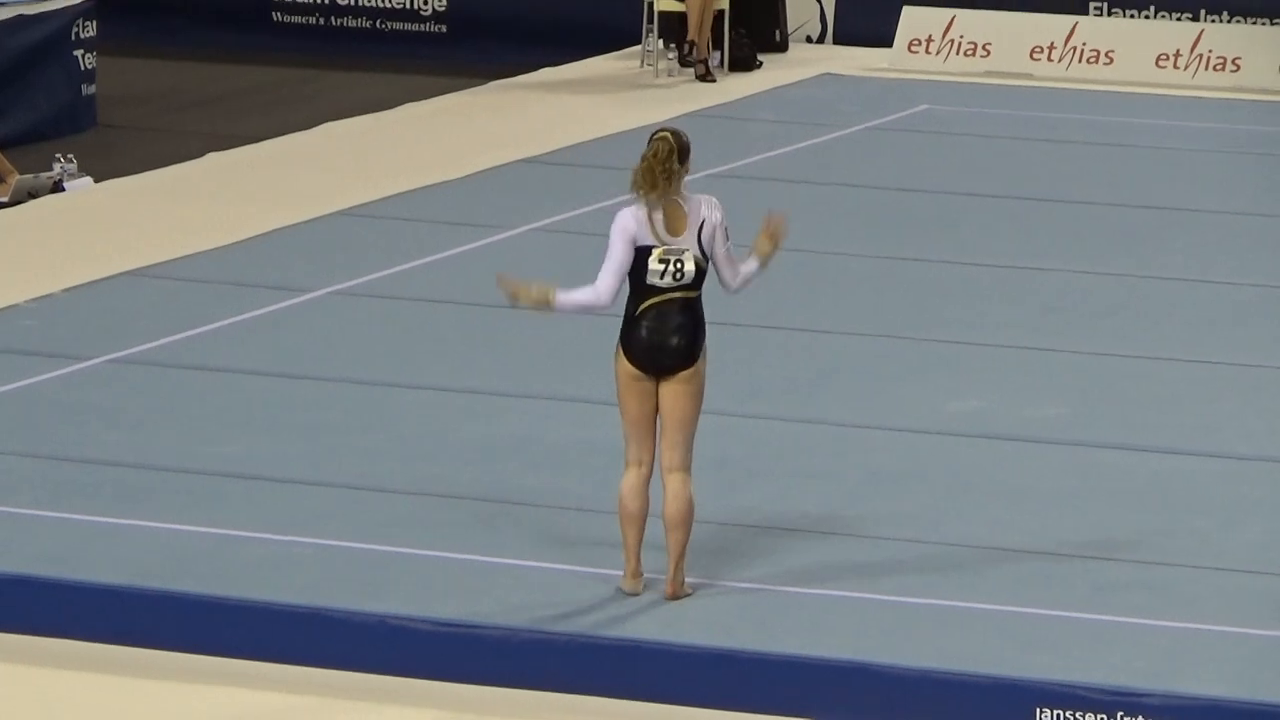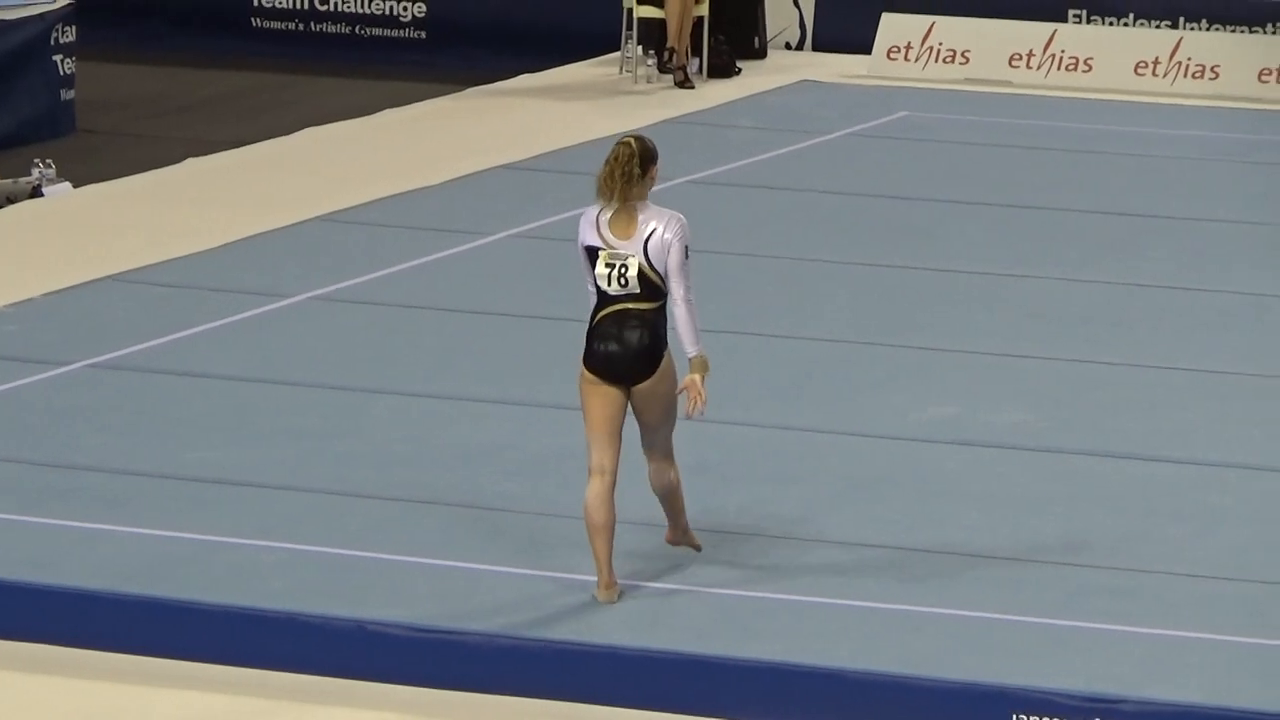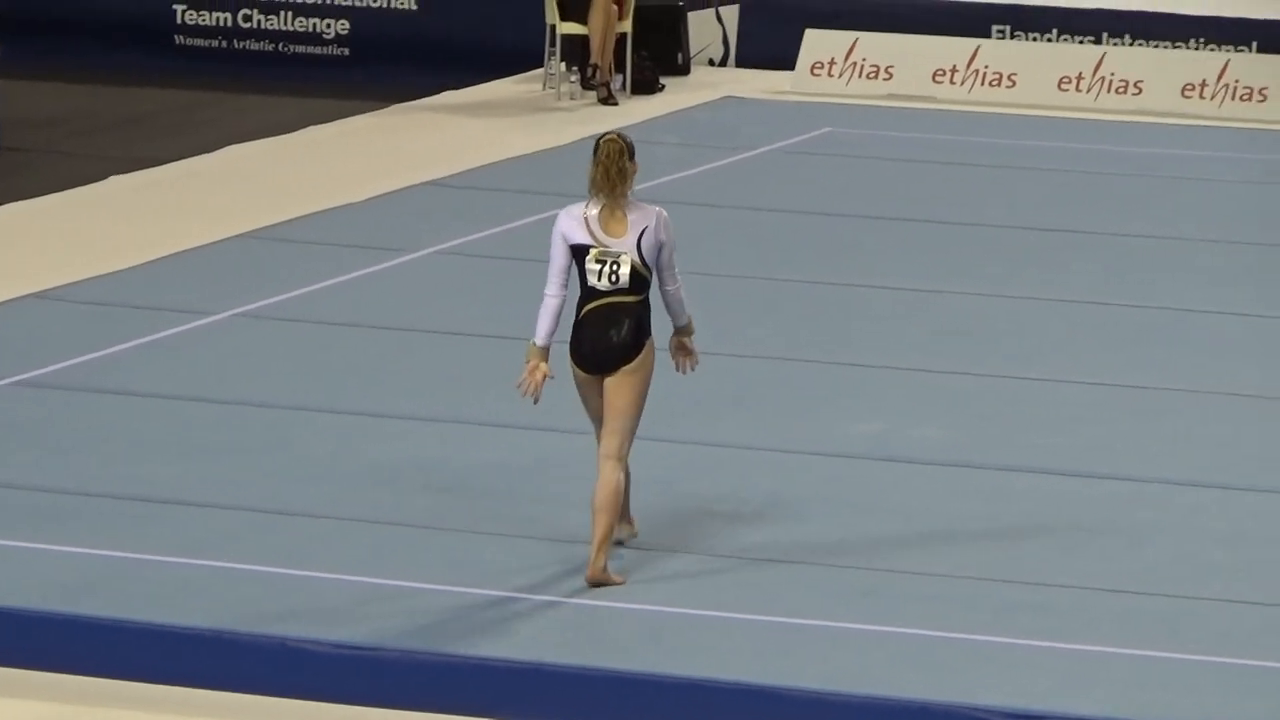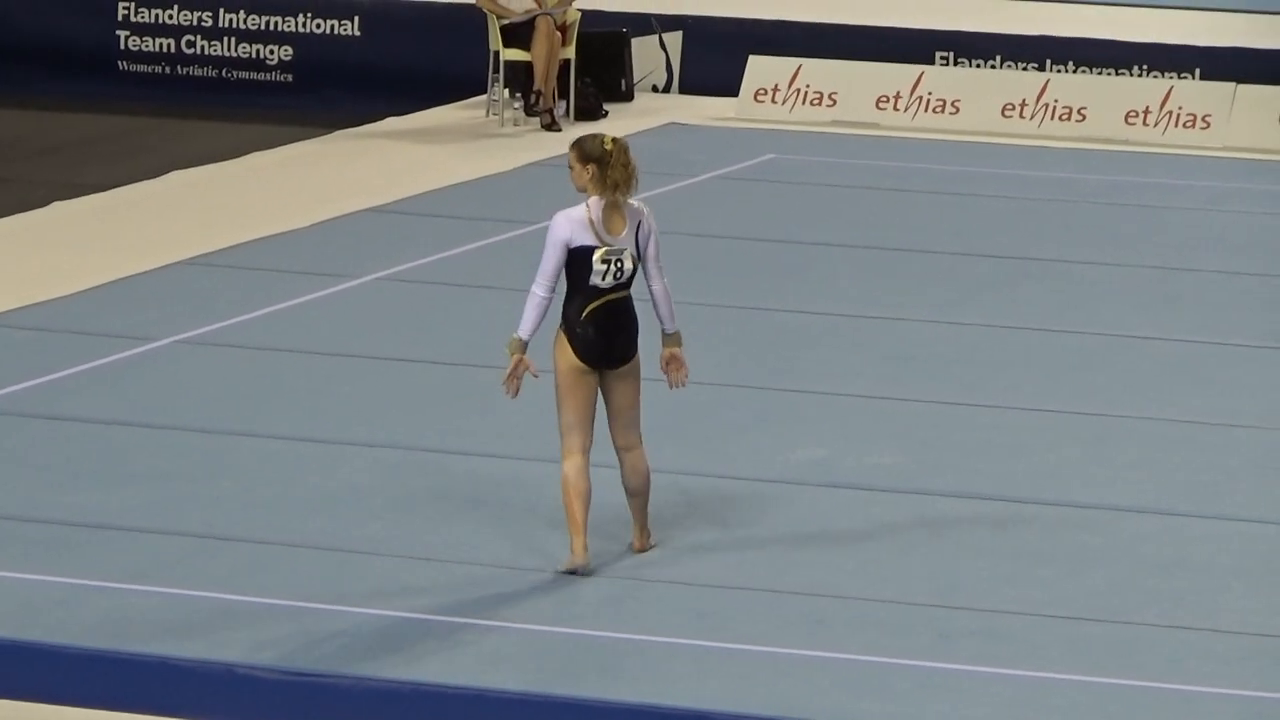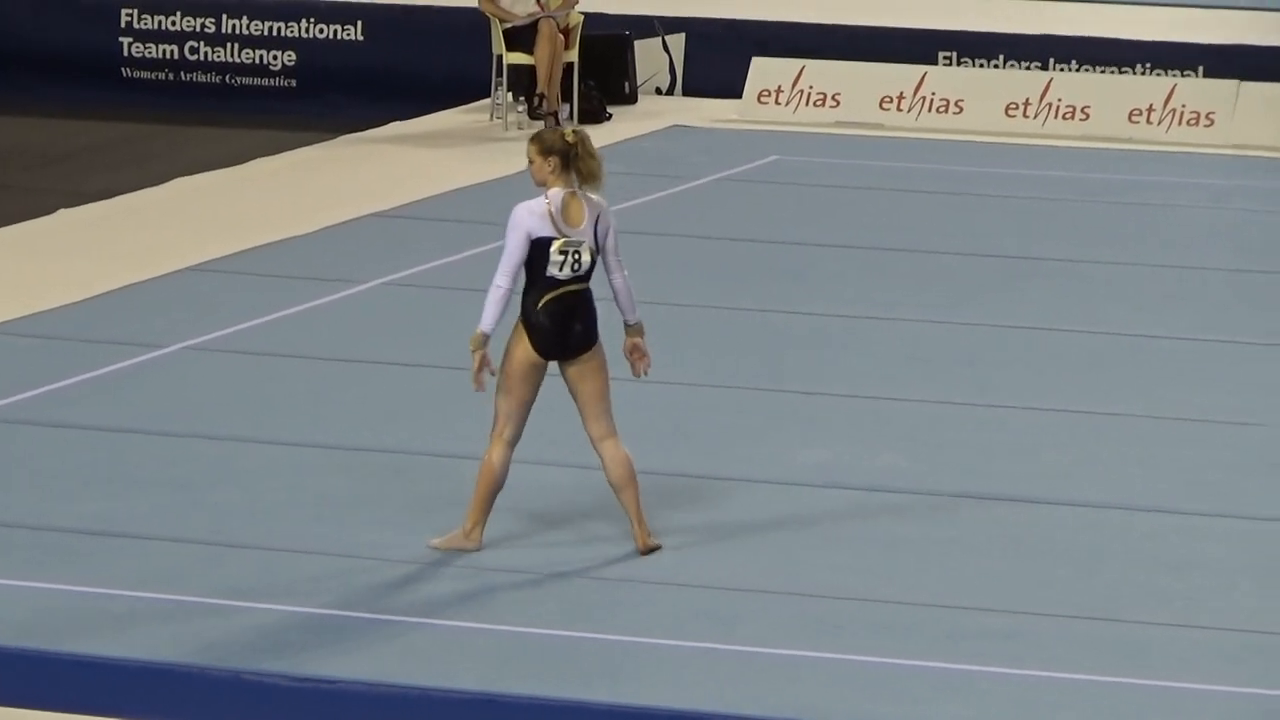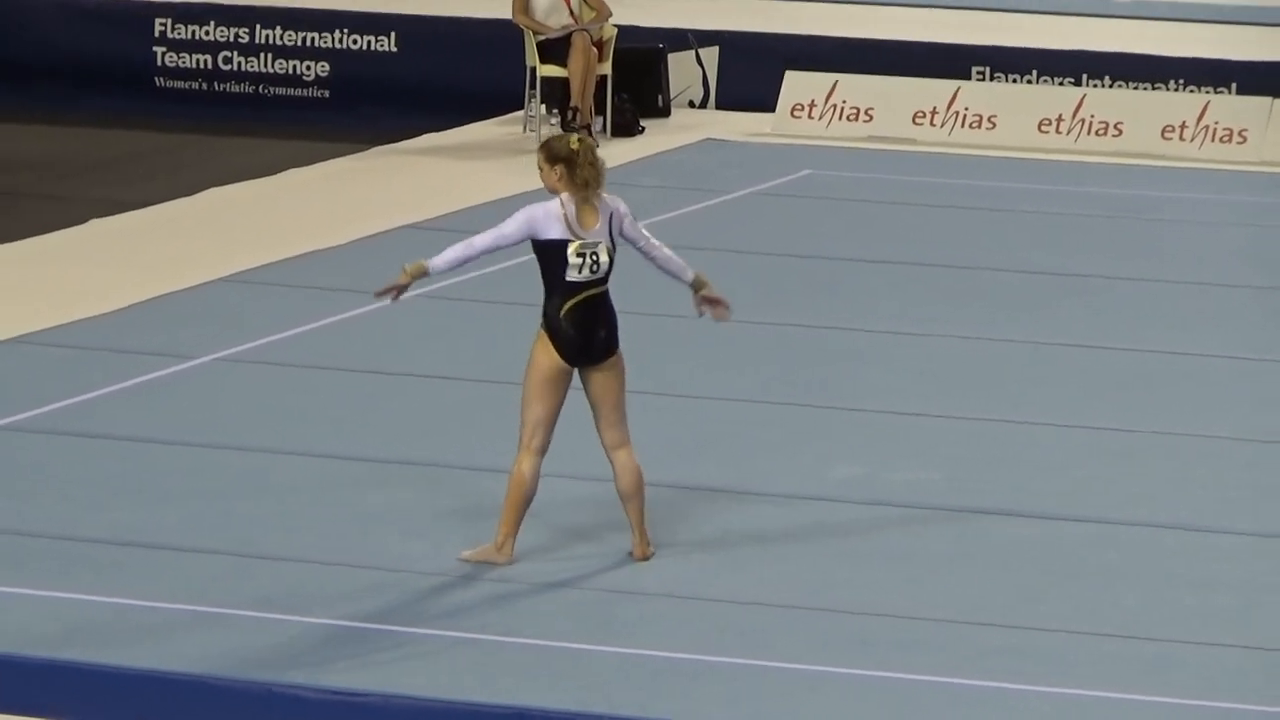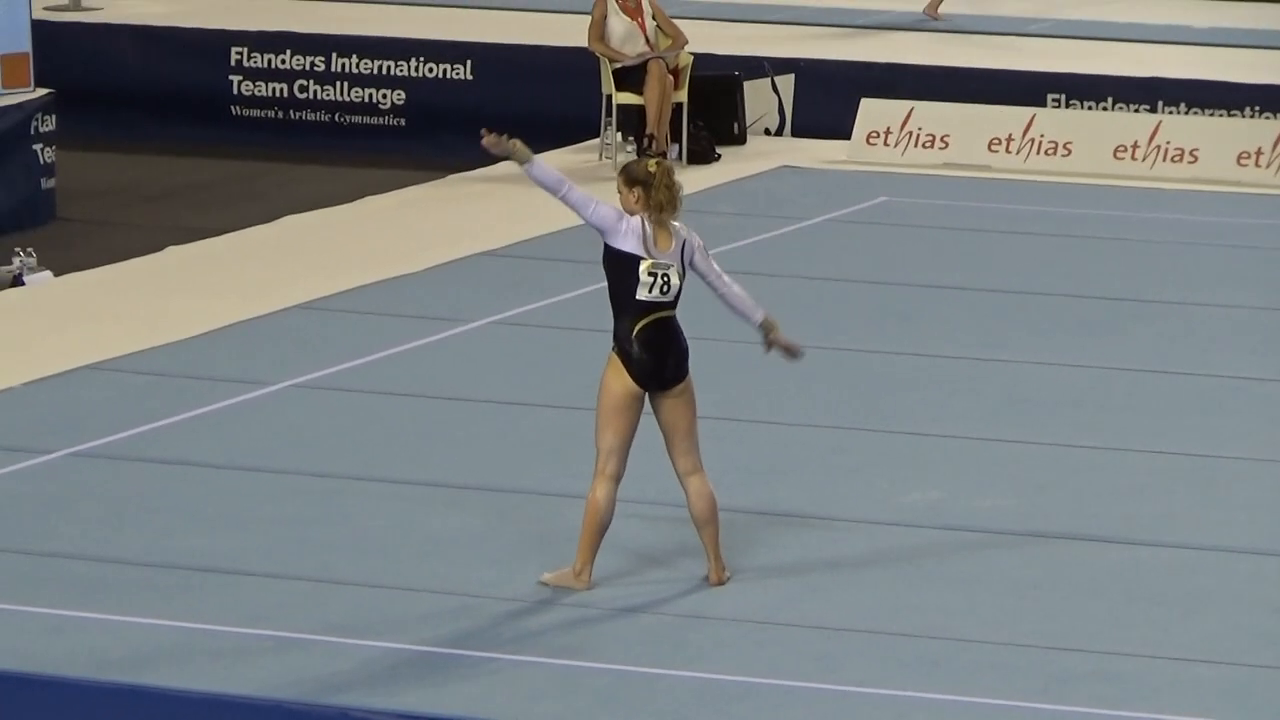
dt=0.7s
person 1, frame 1
left shoulder: (631, 219)
right shoulder: (710, 213)
left elbow: (603, 295)
right elbow: (732, 283)
left wrist: (547, 297)
right wrist: (762, 256)
left hip: (639, 344)
right hip: (687, 346)
left knee: (636, 464)
right knee: (677, 469)
left ankle: (633, 571)
right ankle: (675, 578)
person 1, frame 2
left shoulder: (589, 222)
right shoulder: (670, 224)
right elbow: (680, 298)
right wrist: (696, 364)
left hip: (600, 350)
right hip: (647, 352)
left knee: (601, 471)
right knee: (659, 454)
left ankle: (605, 579)
right ankle: (679, 530)
person 1, frame 3
left shoulder: (569, 220)
right shoulder: (655, 220)
left elbow: (555, 290)
right elbow: (669, 284)
left wrist: (539, 352)
right wrist: (682, 330)
left hip: (586, 338)
right hip: (631, 341)
left knee: (606, 441)
right knee: (612, 454)
left ankle: (621, 523)
right ankle: (598, 561)
person 1, frame 4
left shoulder: (567, 222)
right shoulder: (640, 215)
left elbow: (543, 289)
right elbow: (657, 283)
left wrist: (519, 346)
right wrist: (671, 339)
left hip: (580, 335)
right hip: (623, 332)
left knee: (574, 449)
right knee: (629, 441)
left ankle: (579, 547)
right ankle: (641, 533)
person 1, frame 5
left shoulder: (528, 213)
right shoulder: (598, 209)
left elbow: (504, 280)
right elbow: (617, 274)
left wrist: (481, 341)
right wrist: (634, 330)
left hip: (538, 327)
right hip: (580, 326)
left knee: (503, 436)
right knee: (605, 435)
left ankle: (471, 531)
right ankle: (641, 532)
person 1, frame 6
left shoulder: (541, 215)
right shoulder: (611, 208)
left elbow: (479, 243)
right elbow: (653, 247)
left wrist: (422, 270)
right wrist: (696, 283)
left hip: (560, 333)
right hip: (603, 330)
left knee: (532, 446)
right knee: (619, 443)
left ankle: (503, 544)
right ankle: (640, 541)
person 1, frame 7
left shoulder: (621, 227)
right shoulder: (685, 237)
left elbow: (565, 191)
right elbow: (725, 285)
left wrist: (519, 154)
right wrist: (767, 327)
left hip: (632, 358)
right hip: (673, 355)
left knee: (607, 472)
right knee: (691, 470)
left ankle: (581, 570)
right ankle: (716, 566)
